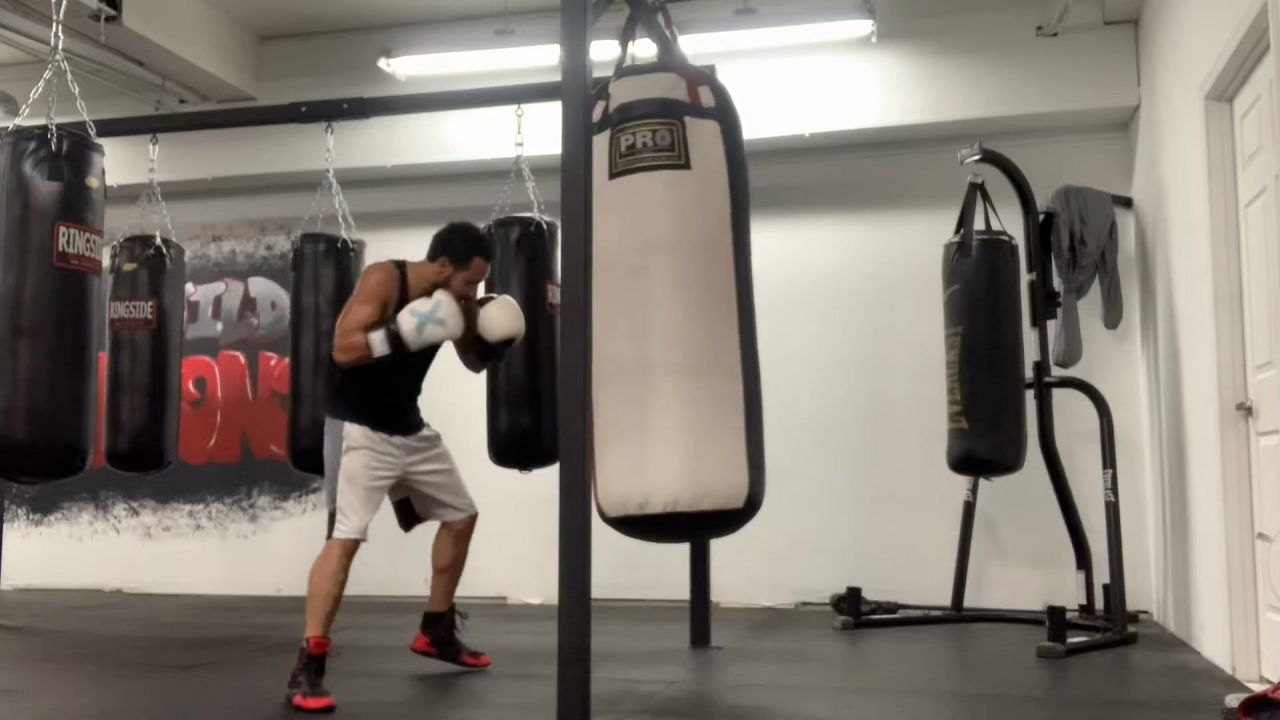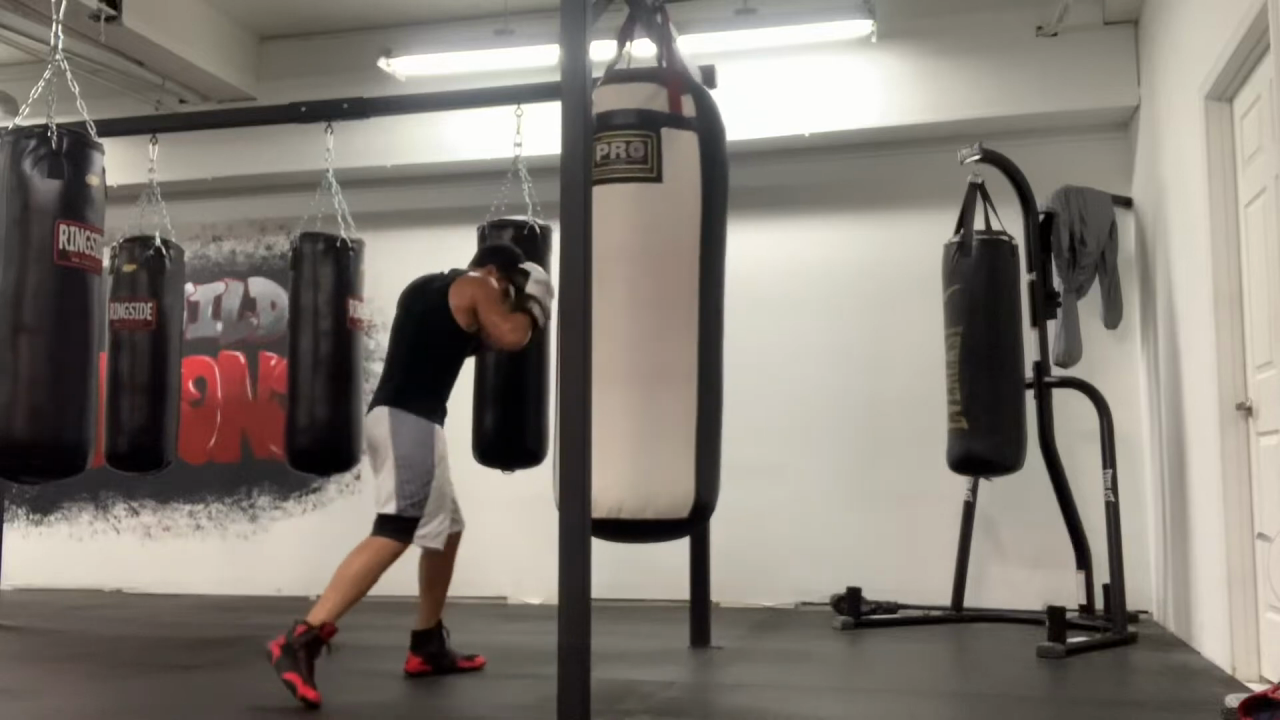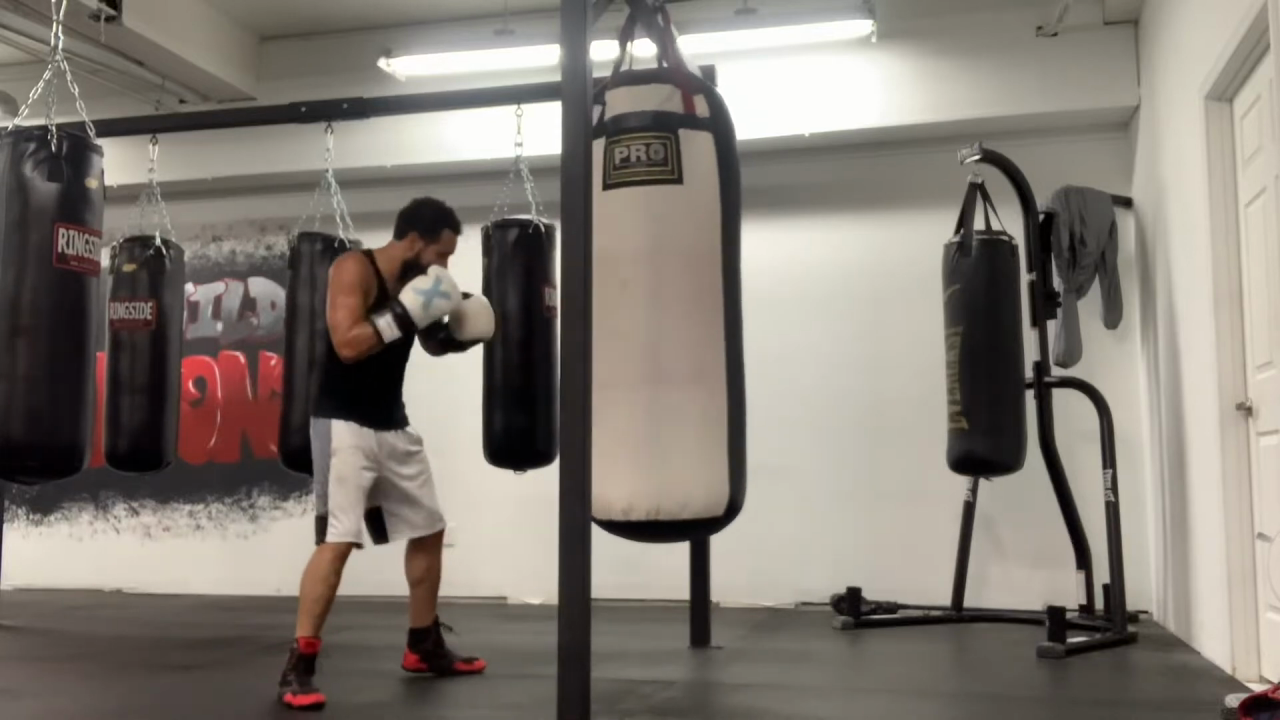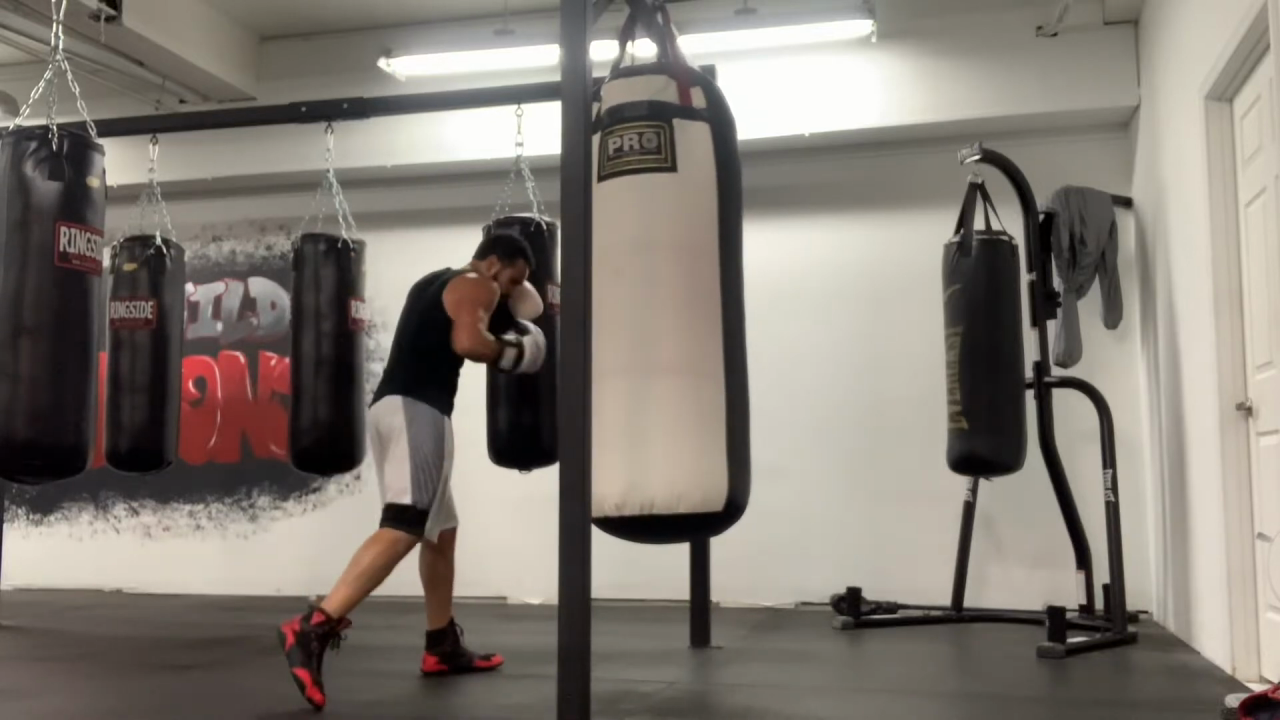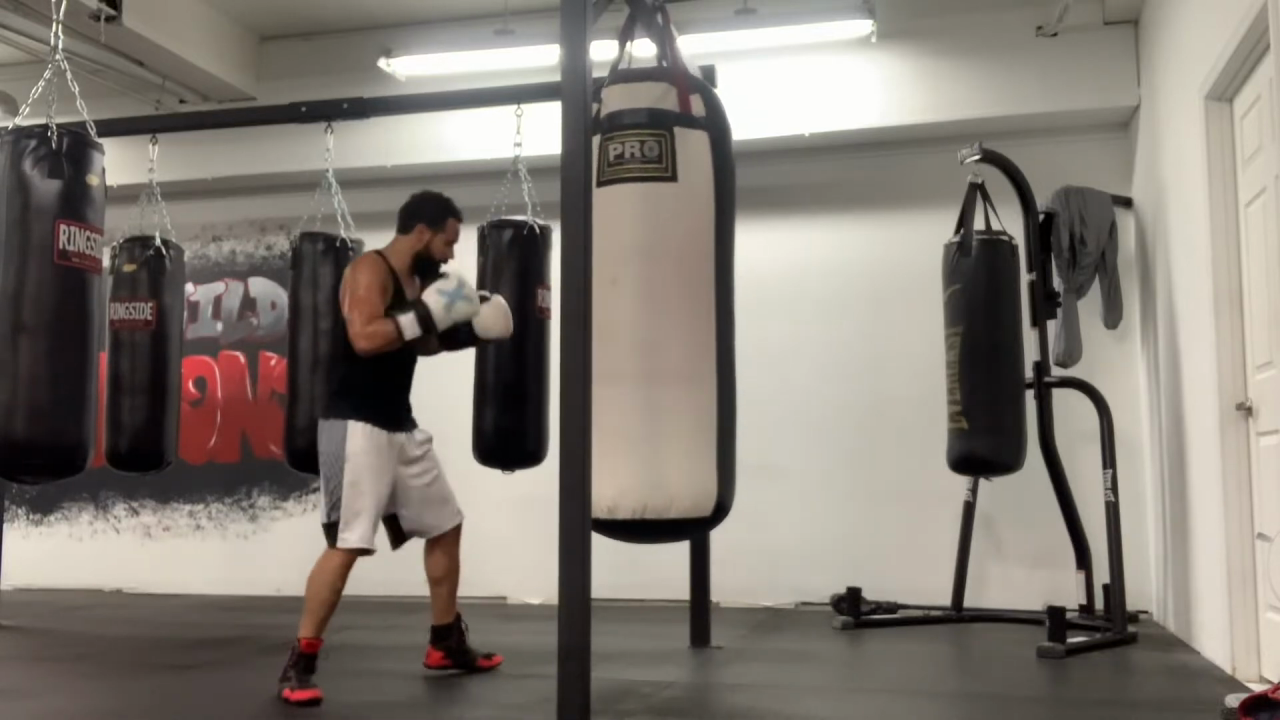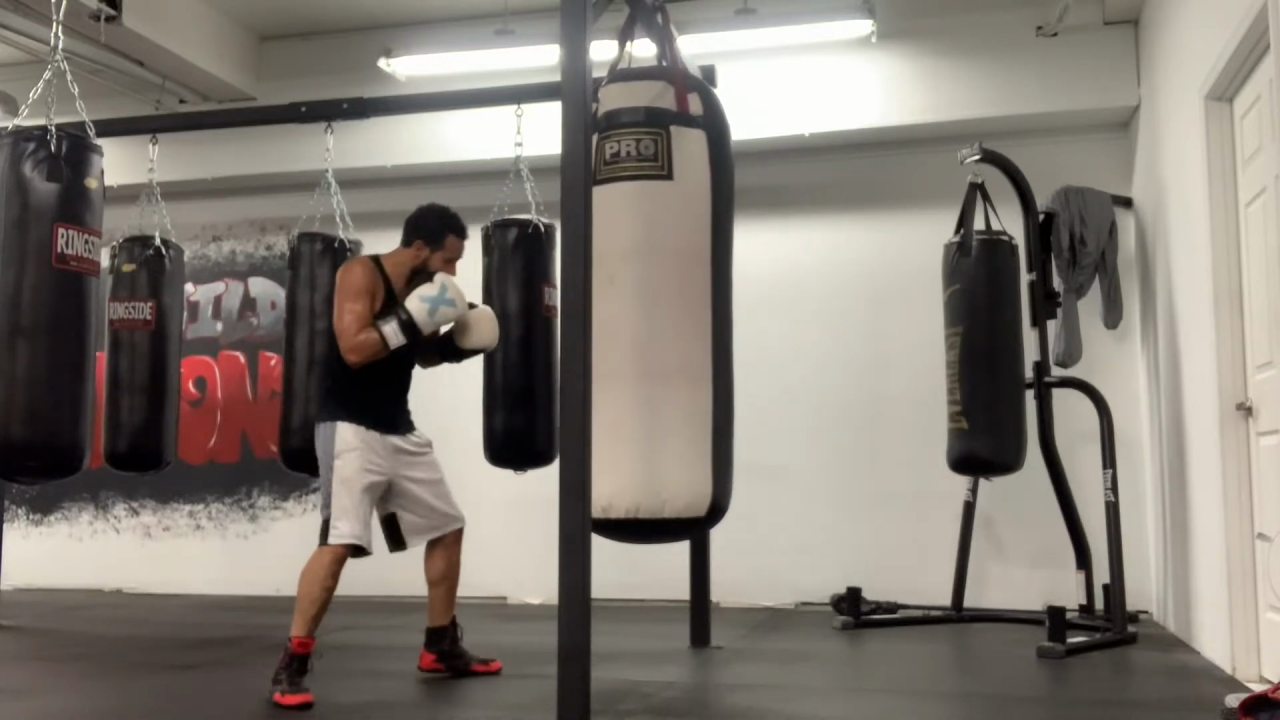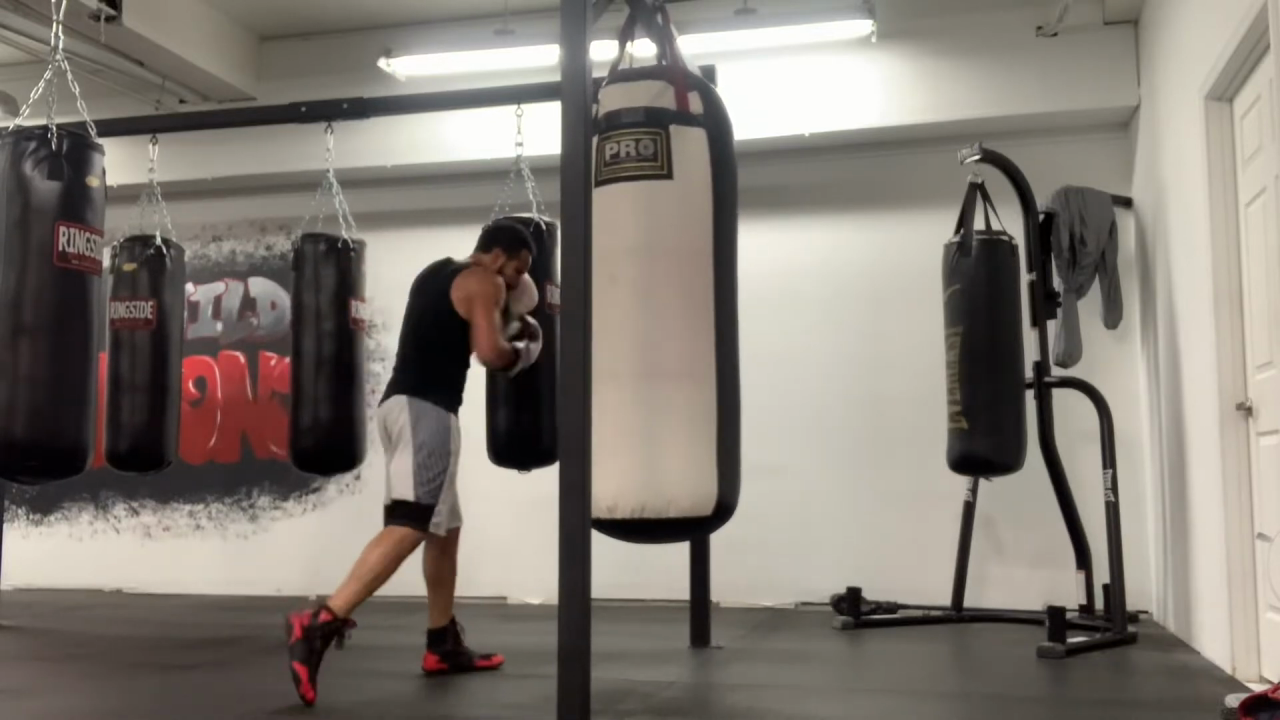
dt=0.7s
person 1, frame 1
left shoulder: (456, 297)
right shoulder: (382, 279)
left elbow: (475, 360)
right elbow: (344, 349)
left wrist: (496, 333)
right wrist: (403, 333)
left hip: (409, 428)
right hip: (356, 425)
left knee: (461, 516)
right knee: (346, 536)
left ankle: (436, 630)
right ankle: (307, 669)
person 1, frame 2
left shoulder: (424, 288)
right shoulder: (477, 286)
right elbow: (511, 336)
right wrist: (535, 300)
left hip: (390, 415)
right hip: (412, 420)
left knee: (446, 531)
right knee: (393, 536)
left ankle: (427, 646)
right ankle: (300, 641)
person 1, frame 3
left shoulder: (419, 279)
right shoulder: (353, 268)
left elbow: (435, 343)
right elbow: (347, 345)
left wrist: (463, 327)
right wrist: (409, 311)
left hip: (394, 426)
right hip: (343, 424)
left knee: (428, 533)
right knee: (337, 540)
left ankle: (424, 646)
right ankle: (299, 665)
person 1, frame 4
left shoulder: (440, 284)
right shoulder: (476, 286)
right elbow: (469, 344)
left wrist: (510, 313)
right wrist: (517, 351)
left hip: (394, 408)
right hip: (417, 412)
left knee: (441, 531)
right knee: (402, 529)
left ankle: (442, 646)
right ankle: (311, 631)
person 1, frame 5
left shoulder: (415, 278)
right shoulder: (369, 270)
right elbow: (366, 339)
left wrist: (463, 328)
right wrist: (429, 311)
left hip: (401, 427)
right hip: (354, 426)
left knee: (445, 527)
right knee: (346, 545)
left ankle: (447, 643)
right ankle: (299, 663)
person 1, frame 6
left shoulder: (426, 287)
right shoulder: (361, 274)
right elbow: (354, 350)
left wrist: (458, 341)
right wrist: (414, 318)
left hip: (400, 430)
right hip: (349, 427)
left knee: (447, 528)
right knee: (339, 543)
left ankle: (441, 646)
right ankle: (291, 664)
person 1, frame 7
left shoulder: (439, 273)
right shoulder: (484, 283)
right elbow: (491, 353)
right wrist: (521, 341)
left hip: (405, 405)
right hip: (426, 410)
left knee: (442, 528)
right knee: (409, 526)
left ankle: (443, 644)
right ankle: (319, 625)
